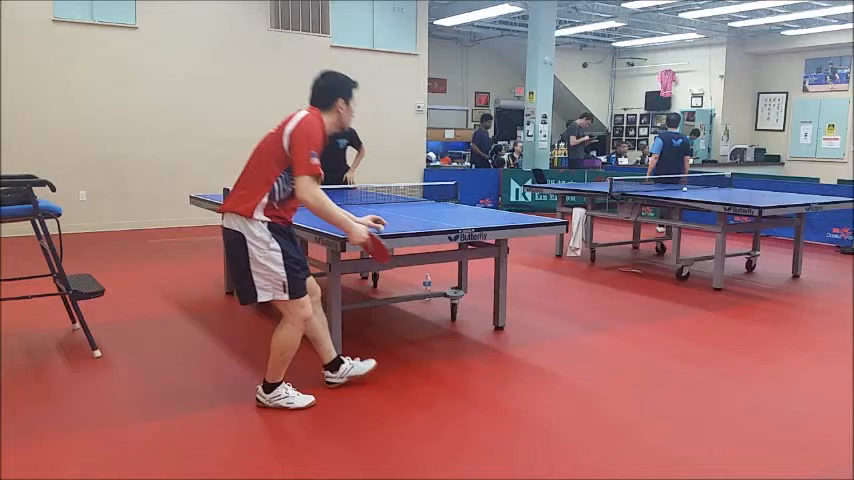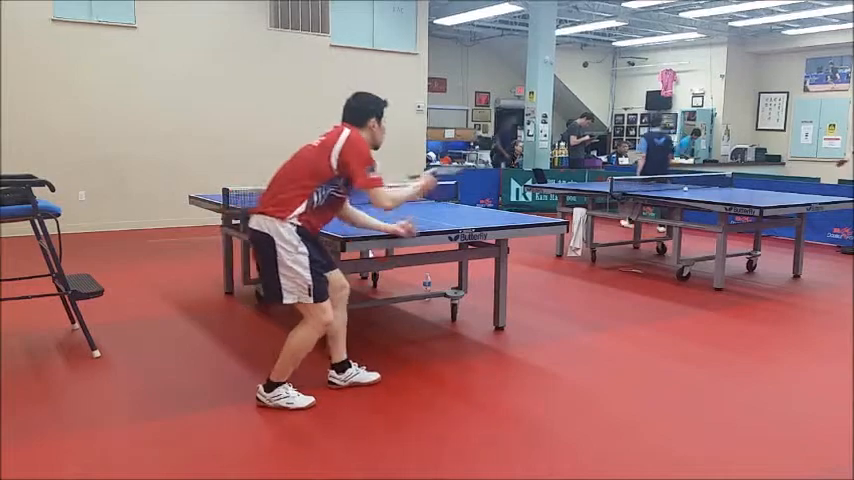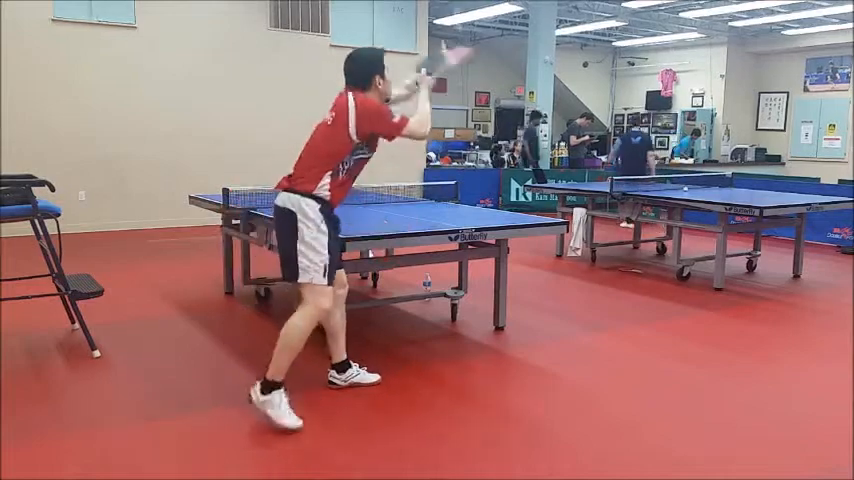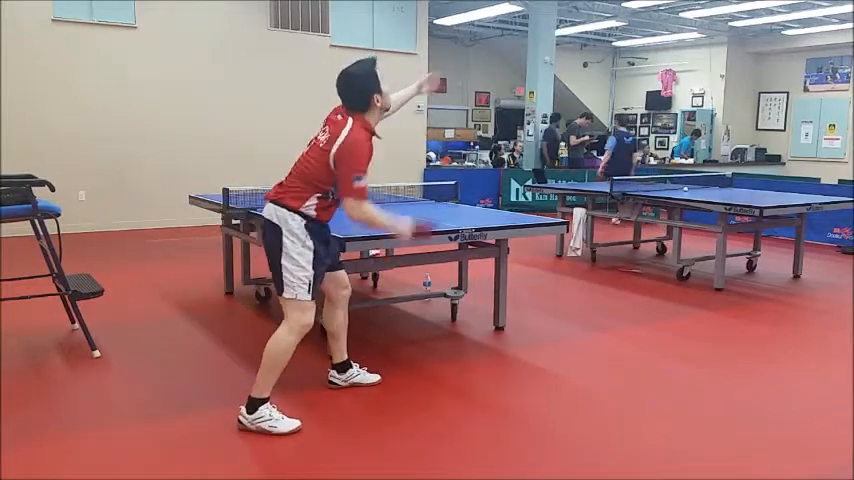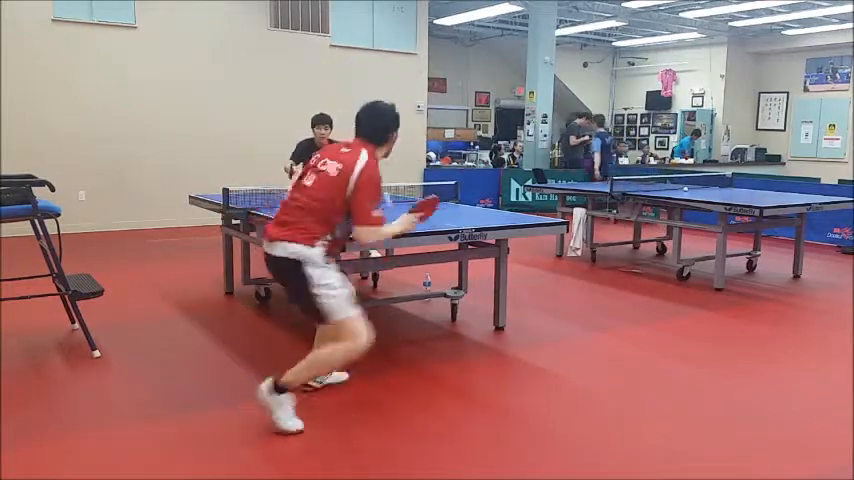
dt=0.5s
person 1, frame 1
left shoulder: (309, 126)
right shoulder: (308, 125)
left elbow: (306, 195)
right elbow: (306, 193)
left wrist: (354, 220)
right wrist: (350, 229)
left hip: (268, 223)
right hip: (252, 226)
left knee: (312, 294)
right knee: (299, 312)
left ankle: (335, 366)
right ankle: (271, 389)
person 1, frame 2
left shoulder: (340, 142)
right shoulder: (353, 142)
left elbow: (342, 209)
right elbow: (384, 200)
left wrist: (389, 229)
right wrist: (419, 187)
left hip: (290, 227)
right hip: (279, 229)
left knee: (339, 289)
right knee: (320, 316)
left ankle: (341, 369)
right ankle: (273, 388)
person 1, frame 3
left shoulder: (349, 100)
right shoulder: (366, 108)
left elbow: (396, 95)
right elbow: (420, 130)
left wrist: (420, 85)
right wrist: (424, 92)
left hip: (310, 206)
right hip: (303, 208)
left knee: (337, 289)
right knee: (317, 304)
left ankle: (341, 369)
right ankle: (269, 389)
person 1, frame 4
left shoulder: (343, 116)
right shoulder: (355, 140)
left elbow: (383, 109)
right elbow: (356, 209)
left wrist: (416, 89)
right wrist: (397, 226)
left hip: (304, 219)
right hip: (291, 221)
left knee: (339, 289)
right knee: (299, 319)
left ankle: (341, 368)
right ankle: (255, 408)
person 1, frame 5
left shoulder: (329, 152)
right shoulder: (367, 167)
left elbow: (294, 196)
right elbow: (366, 235)
left wrist: (291, 216)
right wrist: (403, 225)
left hip: (279, 247)
right hip: (301, 253)
left knee: (339, 303)
right knee: (357, 340)
left ankle: (316, 372)
right ankle: (280, 389)
